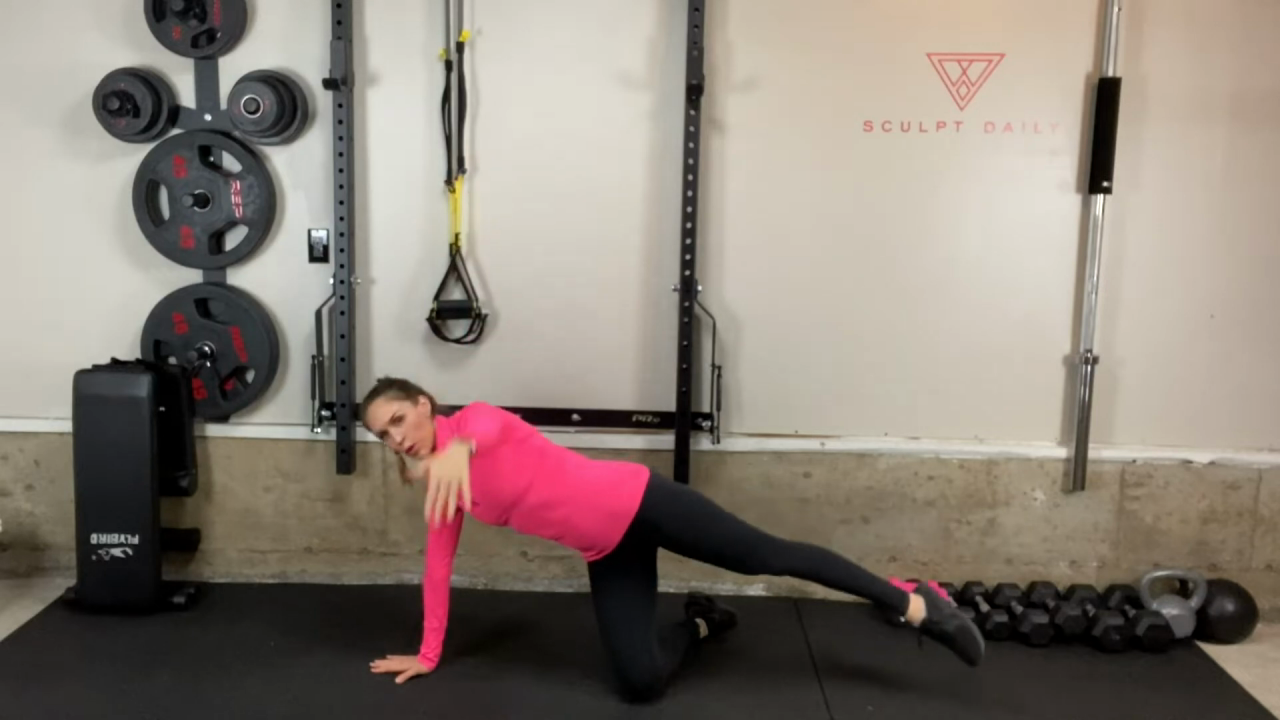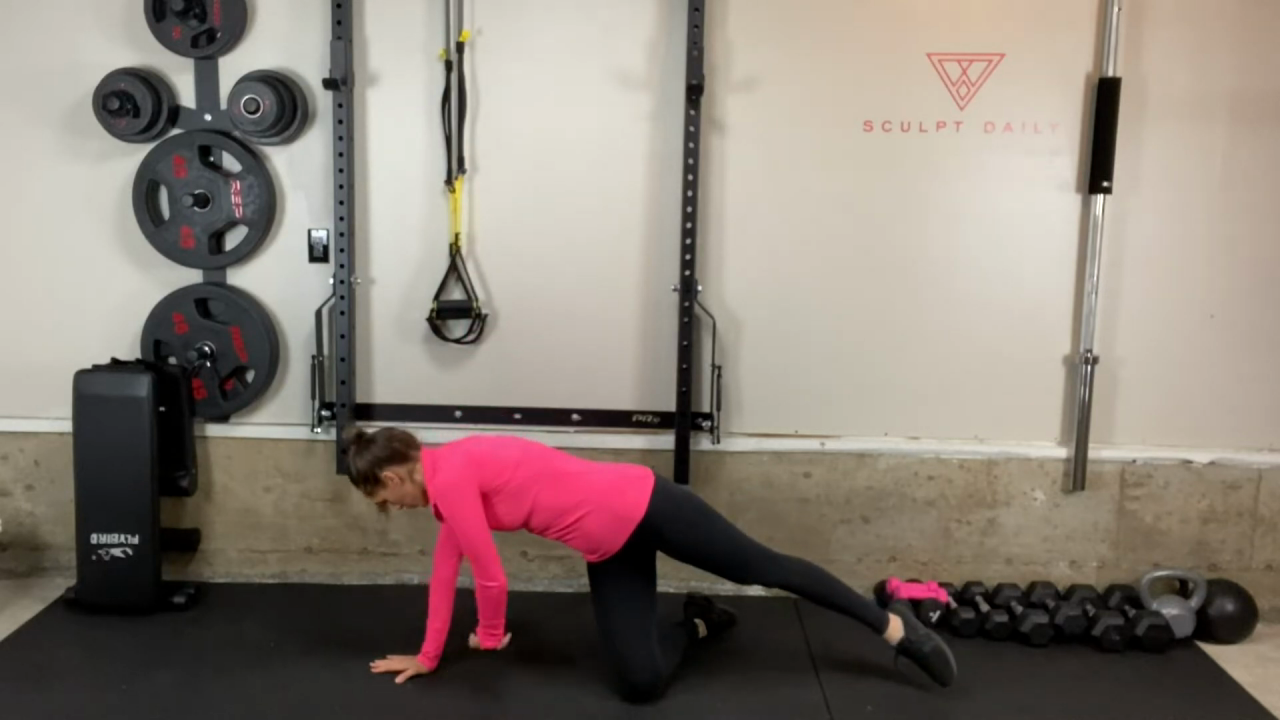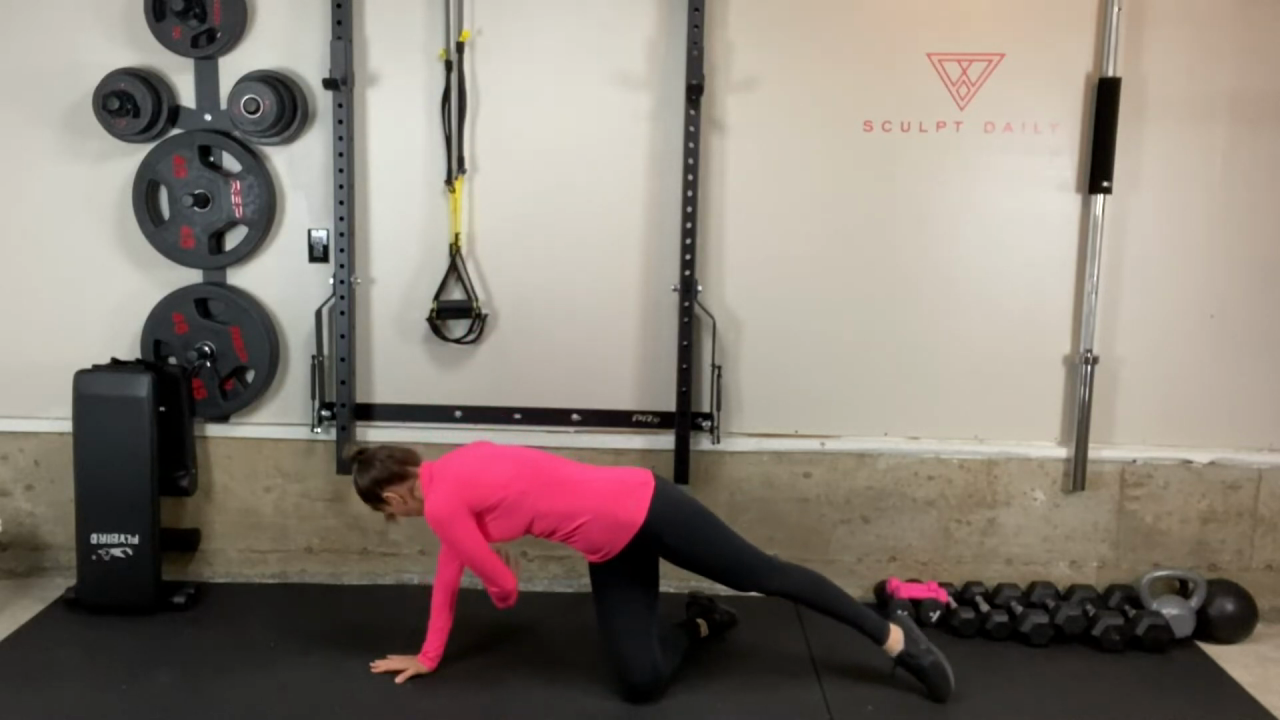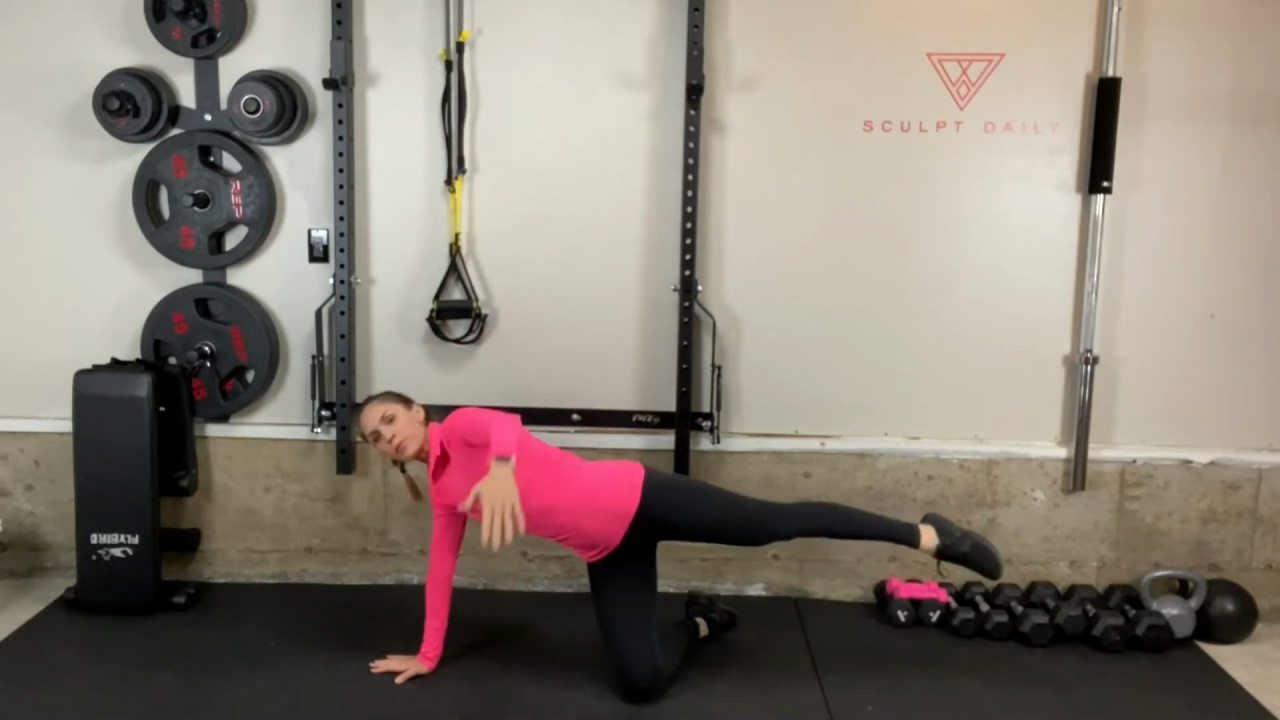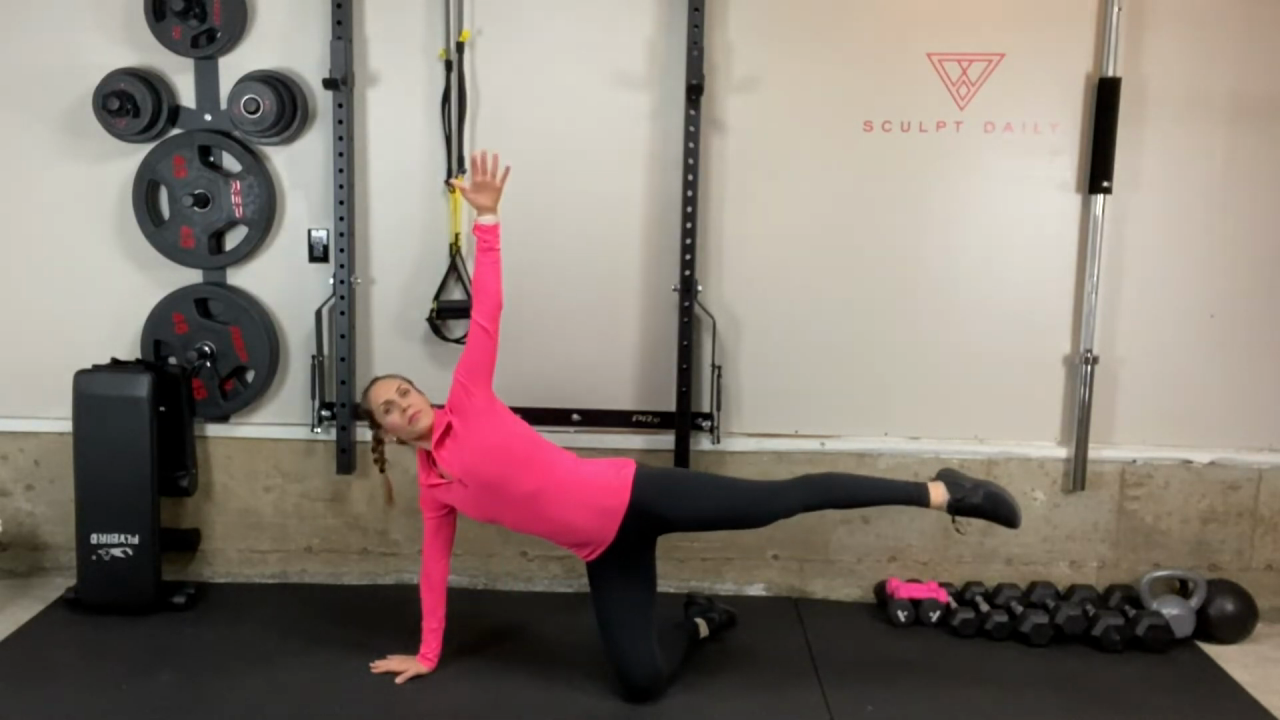
dt=1s
person 1, frame 1
left shoulder: (472, 420)
right shoulder: (437, 490)
left elbow: (483, 430)
right elbow: (437, 565)
left wrist: (455, 450)
right wrist: (427, 654)
left hip: (633, 501)
right hip: (605, 551)
left knee: (770, 554)
right knee: (641, 681)
left ankle: (915, 606)
right ankle: (698, 624)
person 1, frame 2
left shoulder: (450, 478)
right shoulder: (451, 478)
left elbow: (491, 579)
right elbow: (446, 568)
left wrist: (491, 636)
right wrist: (428, 655)
left hip: (640, 505)
right hip: (608, 550)
left knee: (763, 567)
right knee: (641, 683)
left ankle: (894, 627)
right ankle: (696, 624)
person 1, frame 3
left shoulder: (442, 505)
right shoulder: (454, 473)
left elbow: (501, 583)
right elbow: (448, 573)
left wrist: (505, 594)
right wrist: (427, 656)
left hip: (642, 507)
right hip: (610, 549)
left knee: (764, 575)
right knee: (642, 682)
left ankle: (895, 638)
right ankle: (699, 623)
person 1, frame 4
left shoulder: (463, 427)
right shoulder: (443, 490)
left elbow: (500, 425)
right elbow: (441, 568)
left wrist: (500, 464)
right wrist: (427, 654)
left hip: (633, 498)
right hip: (606, 549)
left knee: (778, 522)
right knee: (640, 682)
left ankle: (927, 535)
right ankle: (698, 622)
person 1, frame 5
left shoulder: (468, 400)
right shoulder: (431, 483)
left elbow: (486, 309)
right elbow: (436, 562)
left wrist: (485, 215)
right wrist: (426, 653)
left hip: (629, 496)
right hip: (604, 548)
left knee: (785, 499)
right knee: (641, 682)
left ankle: (941, 492)
right ankle: (699, 623)
